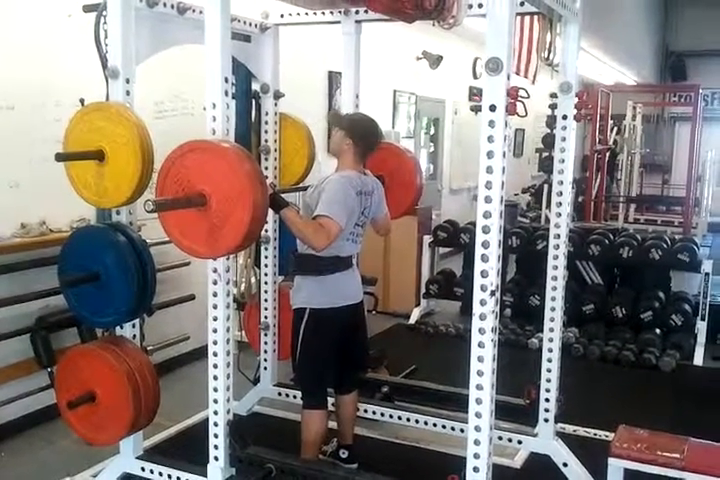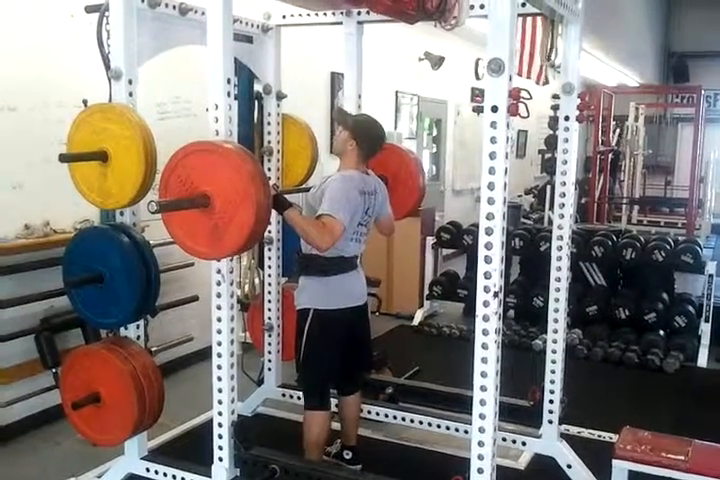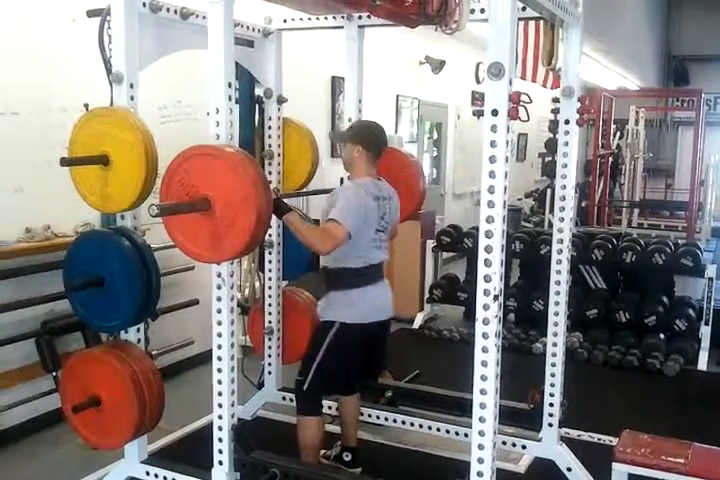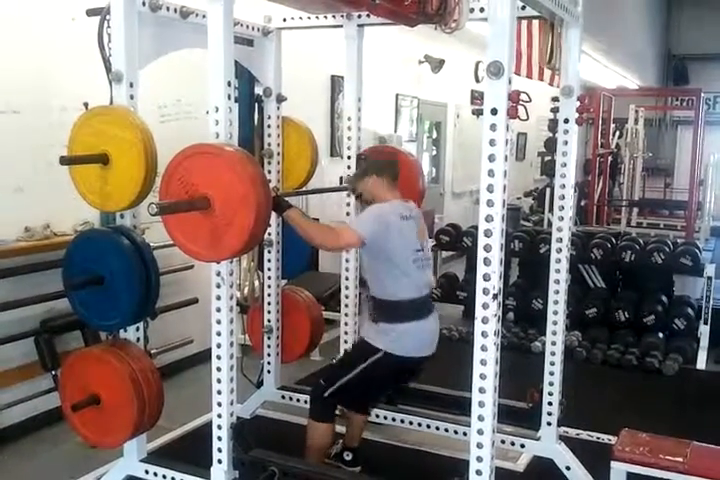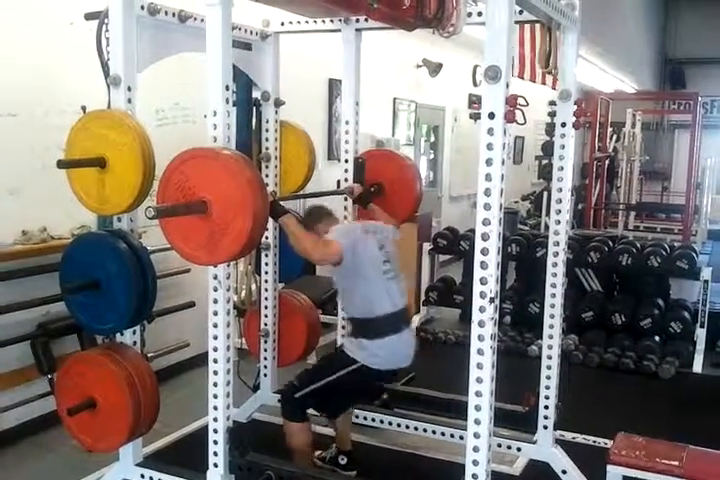
dt=0.3s
person 1, frame 1
left shoulder: (338, 185)
right shoulder: (371, 184)
left elbow: (319, 239)
right elbow: (383, 227)
left wrist: (279, 204)
left hip: (319, 297)
right hip: (348, 292)
left knee: (313, 388)
right knee: (345, 378)
right ankle: (344, 450)
person 1, frame 2
left shoulder: (340, 184)
right shoulder: (374, 185)
left elbow: (323, 239)
right elbow: (388, 227)
left wrist: (282, 205)
left hip: (323, 298)
right hip: (352, 293)
left knee: (315, 390)
right knee: (348, 380)
right ankle: (348, 451)
person 1, frame 3
left shoulder: (353, 193)
right shoulder: (386, 191)
left elbow: (325, 243)
left wrist: (281, 209)
left hip: (350, 307)
right hip: (379, 304)
left knee: (308, 391)
right knee: (346, 381)
right ankle: (346, 454)
person 1, frame 4
left shoulder: (380, 216)
right shoulder: (410, 211)
left elbow: (331, 239)
left wrist: (283, 207)
right wrist: (368, 201)
left hip: (396, 338)
right hip: (422, 332)
left knee: (324, 396)
right knee: (356, 387)
right ankle: (347, 453)
person 1, frame 5
left shoulder: (346, 233)
right shoulder: (369, 229)
left elbow: (318, 254)
right elbow: (389, 225)
left wrist: (279, 214)
right wrist: (366, 200)
left hip: (375, 351)
right hip: (400, 344)
left knee: (293, 399)
right knee: (335, 388)
right ankle: (340, 458)
